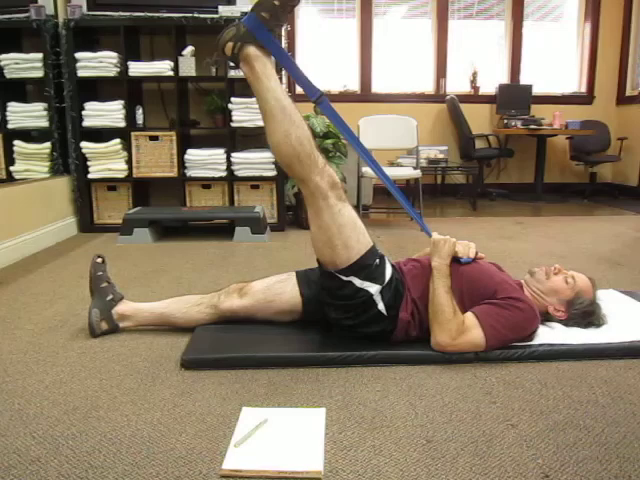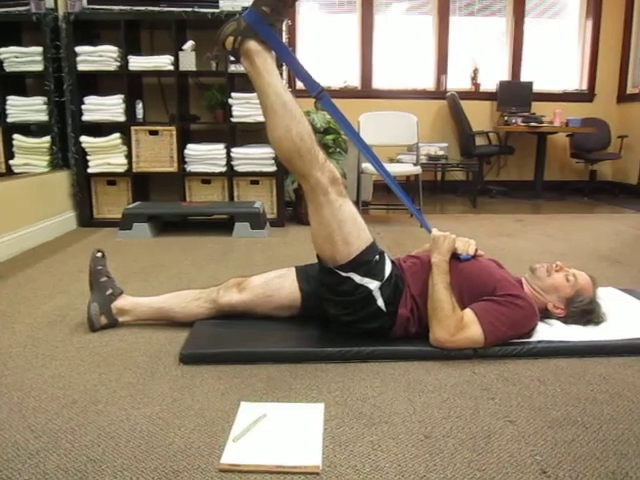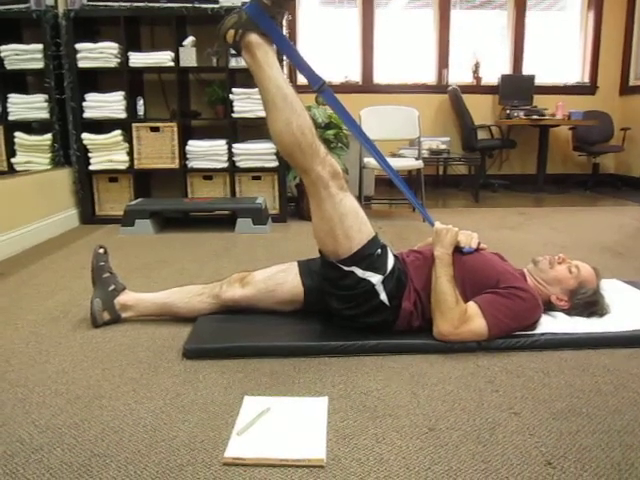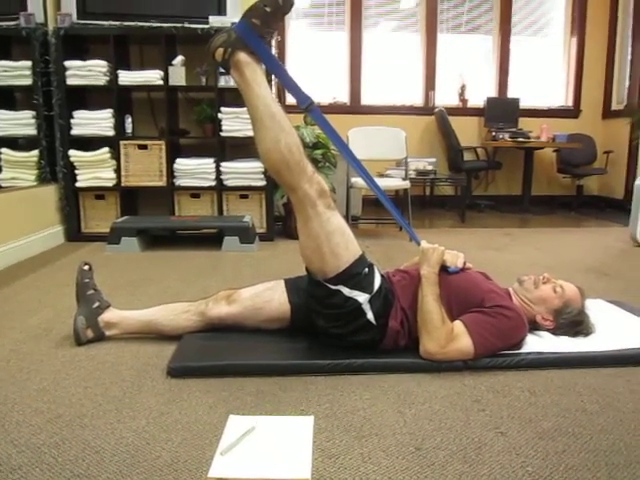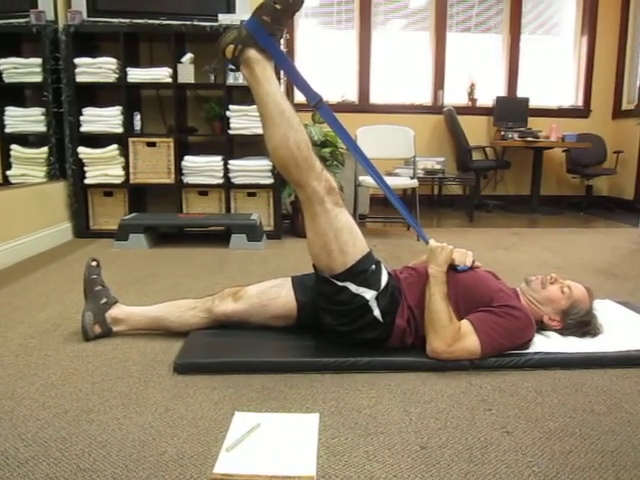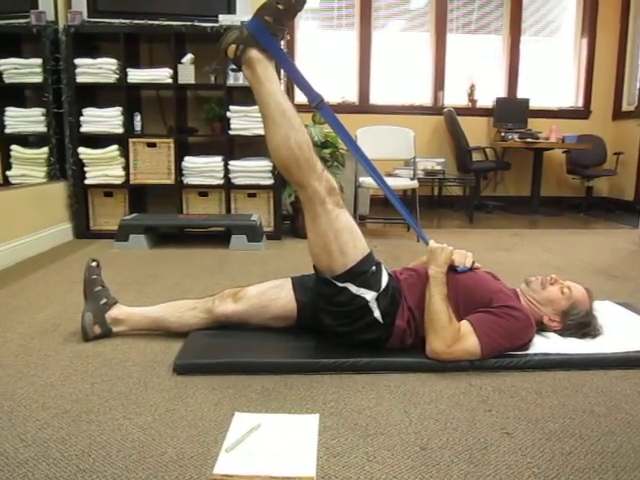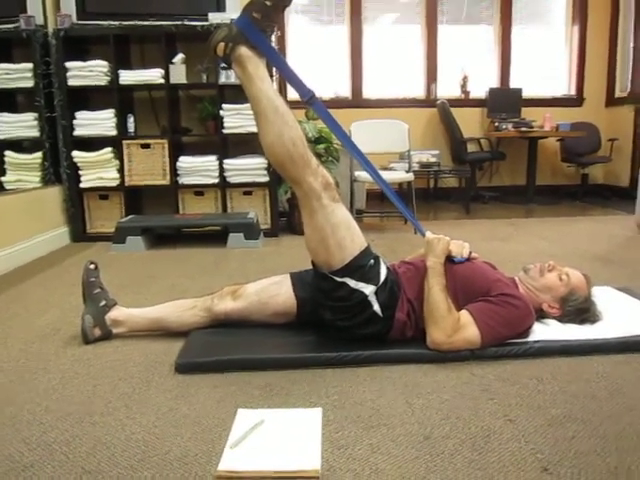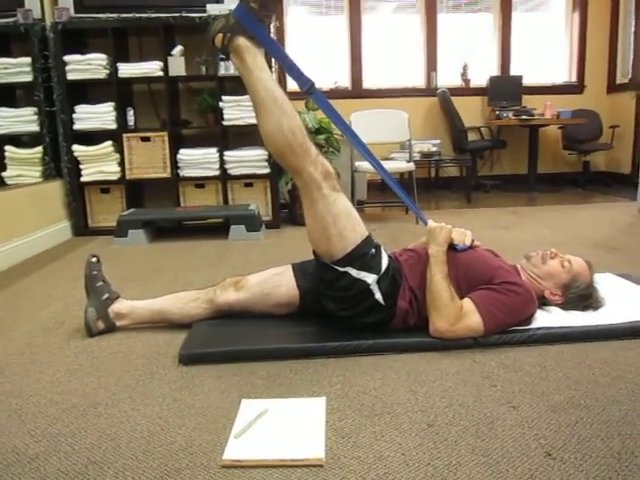
dt=0.7s
person 1, frame 1
left shoulder: (521, 312)
right shoulder: (502, 283)
left elbow: (446, 338)
left wrist: (440, 264)
right wrist: (447, 250)
left hip: (378, 305)
right hip: (372, 288)
left knee: (323, 183)
right ankle: (118, 313)
person 1, frame 2
left shoulder: (519, 309)
right shoulder: (502, 281)
left elbow: (445, 334)
left wrist: (440, 259)
right wrist: (449, 247)
left hip: (376, 301)
right hip: (369, 284)
left knee: (323, 177)
right ankle: (119, 308)
person 1, frame 3
left shoulder: (523, 301)
right shoulder: (507, 273)
left elbow: (448, 327)
left wrist: (442, 253)
right wrist: (451, 241)
left hip: (378, 295)
right hip: (376, 278)
left knee: (324, 172)
right ankle: (120, 303)
person 1, frame 4
left shoulder: (509, 320)
right shoulder: (491, 291)
left elbow: (435, 345)
left wrist: (429, 272)
right wrist: (434, 260)
left hip: (366, 314)
right hip: (356, 298)
left knee: (312, 191)
right ankle: (106, 321)
person 1, frame 5
left shoulder: (516, 320)
right shoulder: (497, 289)
left elbow: (441, 345)
left wrist: (436, 270)
right wrist: (442, 259)
left hip: (372, 312)
right hip: (365, 296)
left knee: (320, 188)
right ankle: (112, 317)
person 1, frame 6
left shoulder: (516, 320)
right shoulder: (498, 291)
left elbow: (440, 345)
left wrist: (437, 271)
right wrist: (440, 259)
left hip: (372, 312)
right hip: (363, 296)
left knee: (321, 188)
right ankle: (113, 318)
person 1, frame 7
left shoulder: (515, 310)
right shoulder: (499, 283)
left elbow: (441, 336)
left wrist: (434, 262)
right wrist: (436, 250)
left hip: (373, 306)
right hip: (368, 291)
left knee: (318, 184)
right ankle: (112, 319)
person 1, frame 8
left shoulder: (518, 296)
right shoulder: (501, 270)
left elbow: (445, 323)
left wrist: (437, 250)
right wrist: (438, 237)
left hip: (374, 293)
right hip: (372, 277)
left knee: (316, 173)
left ankle: (244, 44)
right ankle: (115, 312)
